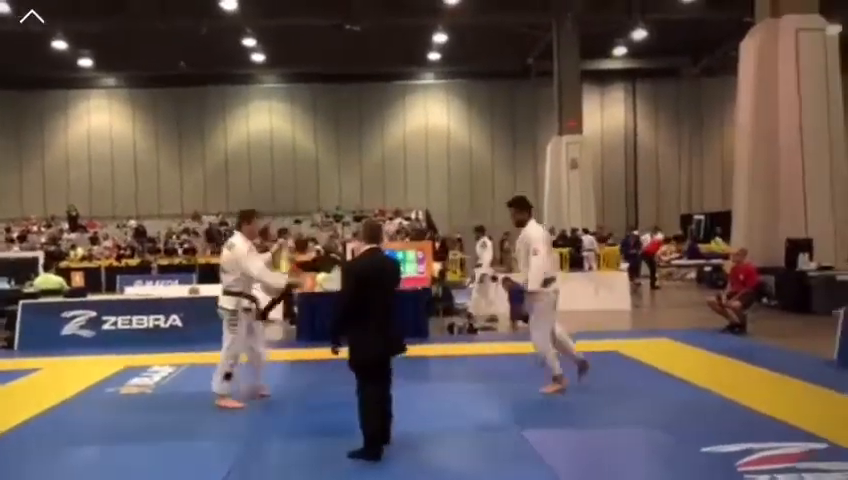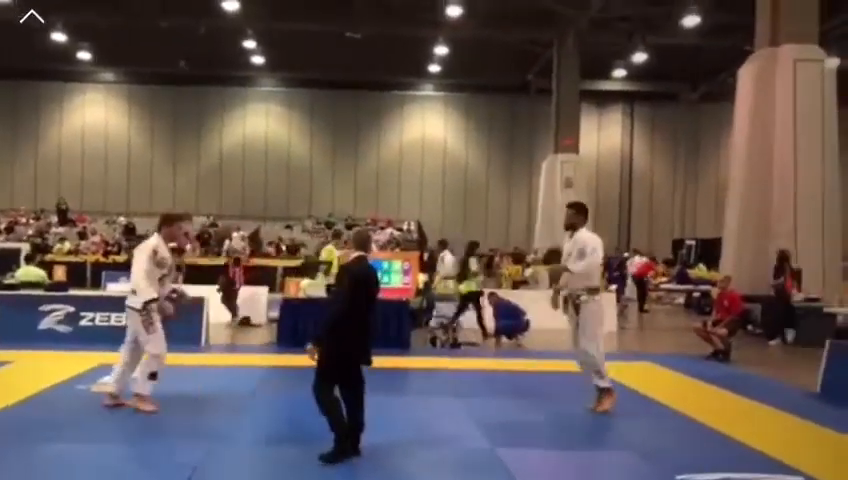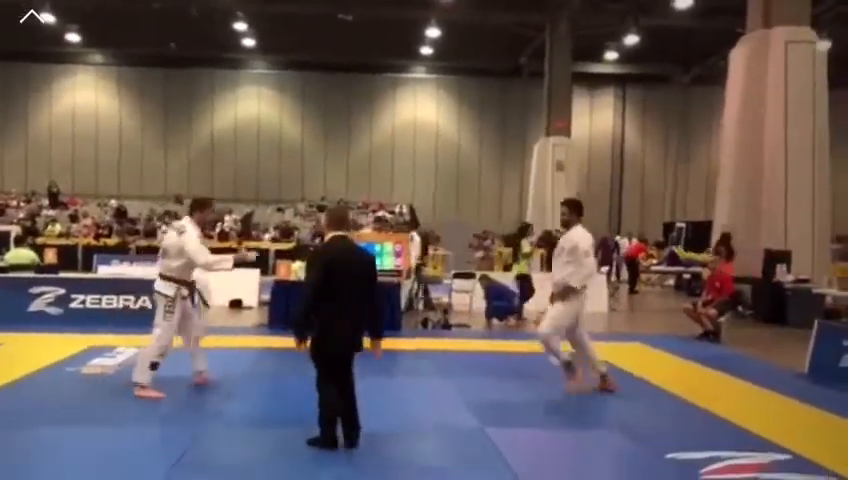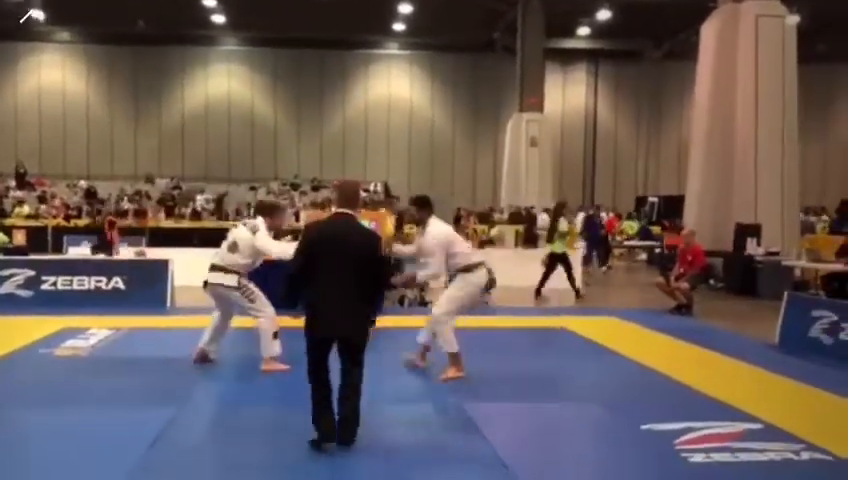
dt=0.7s
person 1, frame 1
left shoulder: (354, 266)
right shoulder: (392, 264)
left elbow: (346, 305)
left wrist: (336, 337)
left hip: (363, 337)
right hip: (386, 335)
left knee: (367, 389)
right knee: (382, 384)
left ankle: (372, 446)
right ankle: (383, 434)
person 1, frame 2
left shoulder: (349, 269)
right shoulder: (371, 273)
left elbow: (338, 309)
left wrist: (317, 340)
left hip: (340, 341)
right hip: (357, 340)
left knee: (322, 387)
right knee: (352, 389)
left ankle: (344, 441)
right ankle: (352, 441)
person 1, frame 3
left shoulder: (320, 254)
right shoulder: (365, 256)
left elbow: (311, 295)
right elbow: (372, 297)
left wrist: (301, 331)
right wrist: (375, 332)
left hip: (326, 331)
right hip: (352, 330)
left knee: (327, 381)
right knee: (345, 378)
left ankle: (328, 436)
right ankle: (351, 433)
person 1, frame 4
left shoulder: (314, 231)
right shoulder: (370, 238)
left elbow: (296, 271)
right elbow: (379, 282)
left wrist: (294, 300)
right wrist: (370, 312)
left hip: (319, 316)
right hip: (355, 318)
left knee: (318, 370)
right knee: (351, 375)
left ankle: (325, 430)
right ankle: (346, 433)
person 2, frame 1
left shoulder: (533, 234)
right shoulder: (527, 232)
left elbow: (539, 265)
left wrist: (531, 291)
right wrist: (517, 283)
left hip: (542, 290)
right hip: (537, 290)
left knee: (540, 337)
right knee: (552, 332)
left ankle: (558, 379)
right ankle: (579, 360)
person 2, frame 2
left shoulder: (590, 239)
right shoulder: (569, 241)
left elbow: (593, 264)
left wrist: (567, 268)
right wrist: (558, 290)
left hip: (589, 301)
right hip: (576, 300)
left knee: (590, 348)
right knee: (582, 349)
left ankle: (607, 392)
right ankle: (602, 391)
person 2, frame 3
left shoulder: (580, 237)
right shoulder: (568, 237)
left elbow: (589, 267)
left wrist: (569, 287)
right wrist: (556, 290)
left hip: (572, 296)
right hip: (565, 296)
left knee: (546, 332)
right knee: (579, 340)
left ankle: (571, 371)
right ankle: (605, 380)
person 2, frame 4
left shoulder: (435, 233)
right shoulder: (430, 230)
left elbow: (435, 267)
right elbow: (414, 250)
left wrist: (411, 277)
right wrist: (391, 247)
left hip: (470, 275)
right hip: (465, 275)
left knee: (440, 315)
right knee: (438, 313)
left ankle: (456, 366)
right ankle: (422, 356)
person 3, frame 1
left shoulder: (241, 243)
right shoulder: (239, 247)
left elbow: (258, 262)
right elbow: (258, 272)
left wrist: (273, 254)
right wrist: (286, 281)
left hip: (242, 301)
right hip: (235, 303)
left knee: (255, 345)
right knee: (233, 348)
left ankle: (255, 386)
right ankle: (221, 394)
person 3, frame 2
left shoulder: (162, 249)
right shoulder: (150, 247)
right elbow: (139, 277)
left wrist: (173, 291)
right wrist: (157, 300)
left hip: (144, 305)
right hip: (143, 306)
left knee: (132, 351)
right knee: (156, 350)
left ankle: (113, 394)
right ankle: (139, 396)
person 3, frame 3
left shoulder: (183, 227)
right shoulder: (189, 234)
right elbow: (204, 260)
right wrist: (235, 258)
left hip: (178, 288)
right hip: (171, 291)
left knee: (195, 330)
right knee: (162, 337)
left ankle: (200, 373)
right ankle: (141, 384)
person 3, frame 4
left shoulder: (246, 226)
right shoulder: (260, 234)
right elbow: (279, 252)
left hip: (214, 277)
right hip: (231, 280)
left knee: (224, 314)
right knee: (266, 313)
left ankle: (204, 351)
right ankle: (269, 360)
